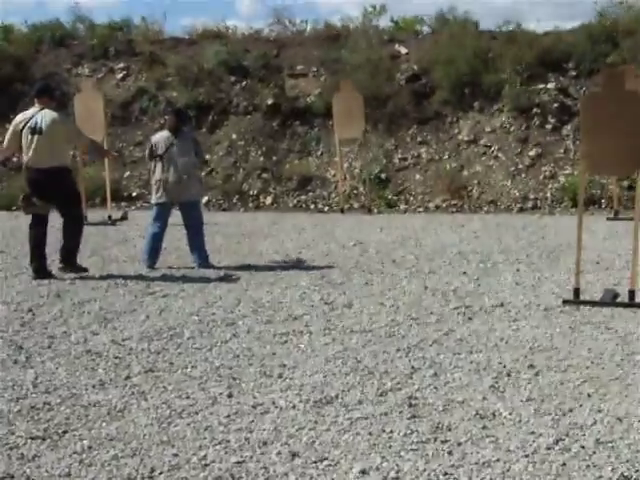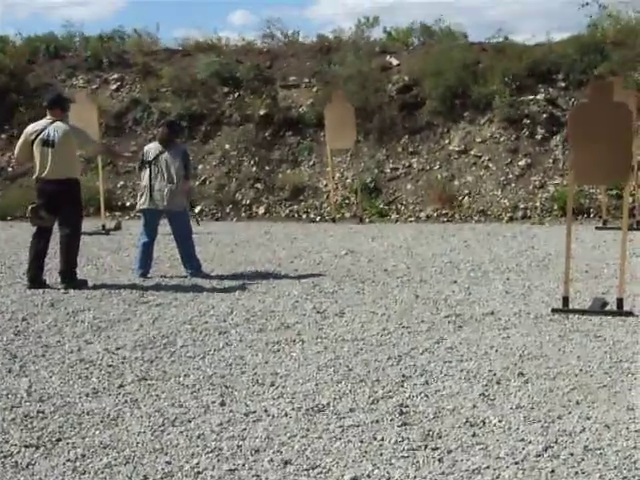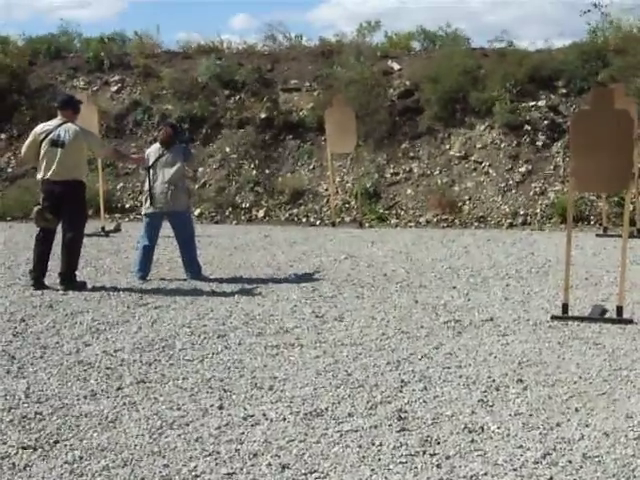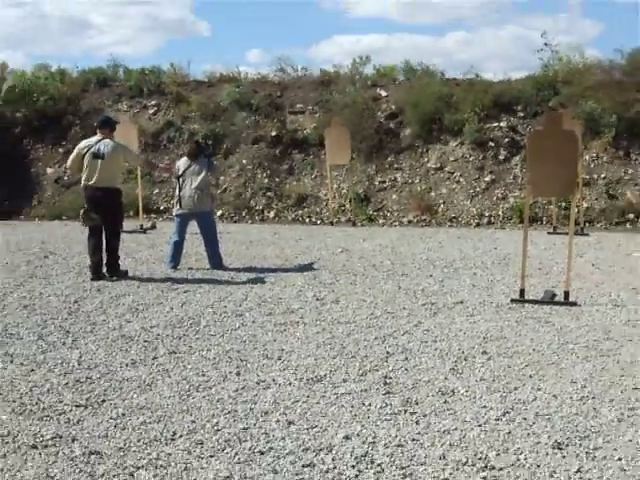
dt=0.7s
person 1, frame 1
left shoulder: (20, 119)
right shoulder: (59, 119)
right elbow: (85, 142)
right wrist: (107, 153)
left hip: (33, 174)
right hip: (58, 173)
left knee: (38, 220)
right knee: (73, 216)
left ankle: (38, 268)
right ankle: (68, 260)
person 1, frame 2
left shoulder: (32, 130)
right shoulder: (70, 131)
left elbow: (19, 158)
right elbow: (98, 148)
right wrist: (121, 156)
left hip: (43, 185)
right hip: (66, 185)
left knee: (42, 231)
right knee: (69, 230)
left ankle: (34, 277)
right ankle: (68, 277)
person 1, frame 3
left shoulder: (41, 130)
right shoulder: (80, 133)
left elbow: (25, 157)
right elbow: (109, 152)
right wrist: (131, 158)
left hip: (48, 185)
right hip: (72, 187)
left knee: (45, 232)
right knee: (72, 232)
left ankle: (37, 278)
right ankle: (67, 279)
person 1, frame 4
left shoulder: (84, 145)
right shoulder: (118, 148)
left elbow: (71, 168)
right elbow: (141, 162)
left hip: (90, 191)
right hip: (111, 192)
left knee: (95, 231)
right knee: (113, 231)
left ankle: (96, 270)
right ankle: (113, 269)
person 2, frame 1
left shoulder: (156, 139)
right shoulder: (190, 138)
left elbow: (150, 160)
right elbow: (200, 161)
left hip: (163, 190)
right hip: (188, 189)
left knee: (157, 226)
right knee: (194, 227)
left ankle: (149, 261)
right ankle: (201, 260)
person 2, frame 2
left shoulder: (148, 149)
right shoulder: (181, 150)
left elbow: (141, 172)
right elbow: (187, 178)
right wrist: (185, 194)
left hip: (151, 198)
right hip: (175, 199)
left knee: (147, 236)
right knee: (183, 237)
left ankle: (141, 270)
right ankle: (193, 269)
person 2, frame 3
left shoulder: (151, 151)
right shoulder: (182, 150)
left elbow: (147, 169)
right elbow: (191, 164)
left hip: (154, 200)
right hip: (177, 200)
left knee: (147, 239)
right knee: (186, 239)
left ankle: (141, 272)
right ankle: (194, 272)
person 2, frame 4
left shoulder: (180, 163)
right shoulder: (206, 162)
left elbow: (176, 175)
right elbow: (212, 173)
left hip: (183, 203)
right hip: (202, 203)
left knee: (178, 235)
right knee: (210, 235)
left ankle: (172, 263)
right ankle: (216, 263)
